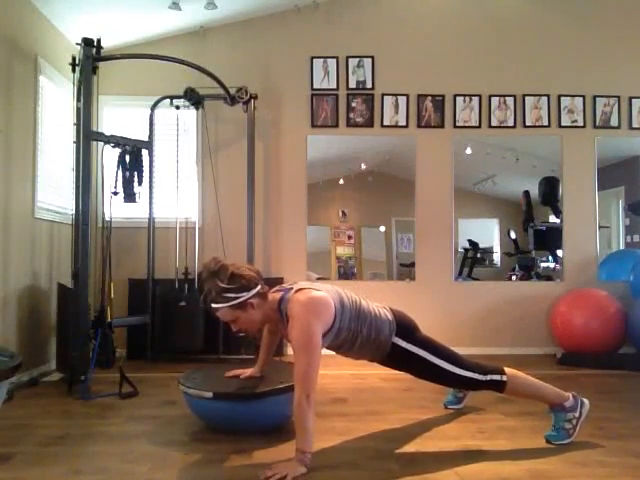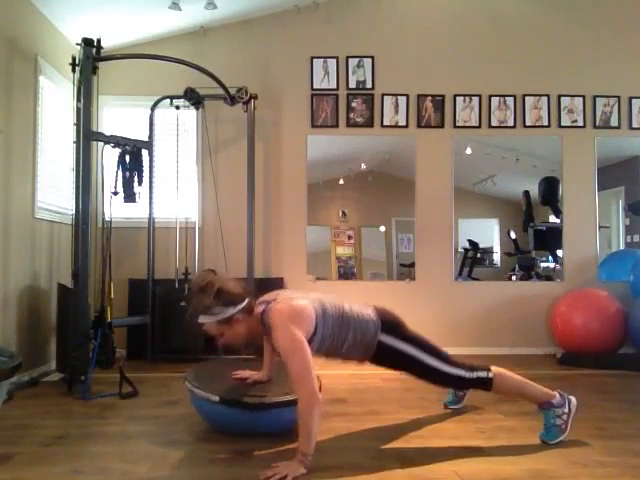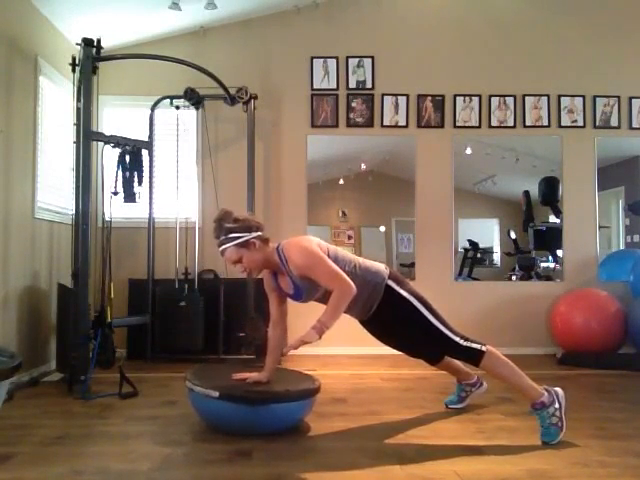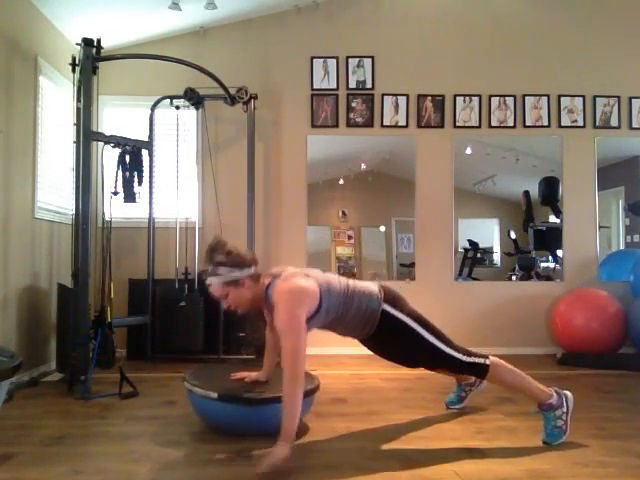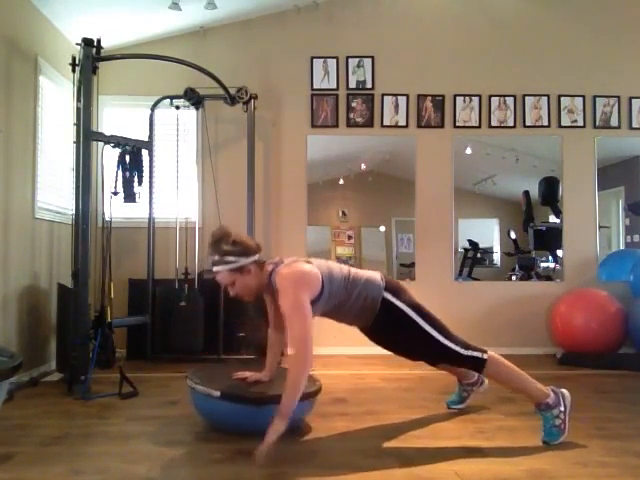
dt=1s
person 1, frame 1
left shoulder: (303, 312)
right shoulder: (274, 299)
left elbow: (305, 395)
right elbow: (273, 328)
right wrist: (258, 368)
left hip: (394, 337)
right hip: (379, 332)
left knee: (479, 375)
left ankle: (568, 403)
right ankle: (461, 390)
person 1, frame 2
left shoulder: (283, 322)
right shoulder: (258, 310)
left elbow: (310, 397)
right wrist: (265, 372)
left hip: (381, 336)
right hip: (365, 337)
left knee: (465, 374)
left ankle: (555, 402)
right ankle: (461, 387)
person 1, frame 3
left shoulder: (297, 252)
right shoulder: (271, 276)
left elbow: (346, 287)
right elbow: (277, 325)
left wrist: (317, 330)
right wrist: (266, 373)
left hip: (386, 292)
right hip: (368, 312)
left knee: (456, 345)
right knee: (426, 351)
left ankle: (544, 399)
right ankle: (469, 382)
person 1, frame 4
left shoulder: (286, 298)
right shoulder: (265, 285)
left elbow: (294, 375)
right elbow: (274, 328)
left wrist: (286, 443)
right wrist: (264, 371)
left hip: (384, 313)
right hip: (368, 322)
left knee: (460, 360)
right knee: (423, 361)
left ankle: (552, 401)
right ankle: (464, 386)
person 1, frame 5
left shoulder: (288, 283)
right shoulder: (268, 280)
left elbow: (304, 354)
right elbow: (277, 329)
left wrist: (281, 420)
right wrist: (266, 373)
left hip: (386, 303)
right hip: (369, 314)
left knee: (459, 353)
right knee: (430, 354)
left ankle: (550, 399)
right ankle: (469, 384)
